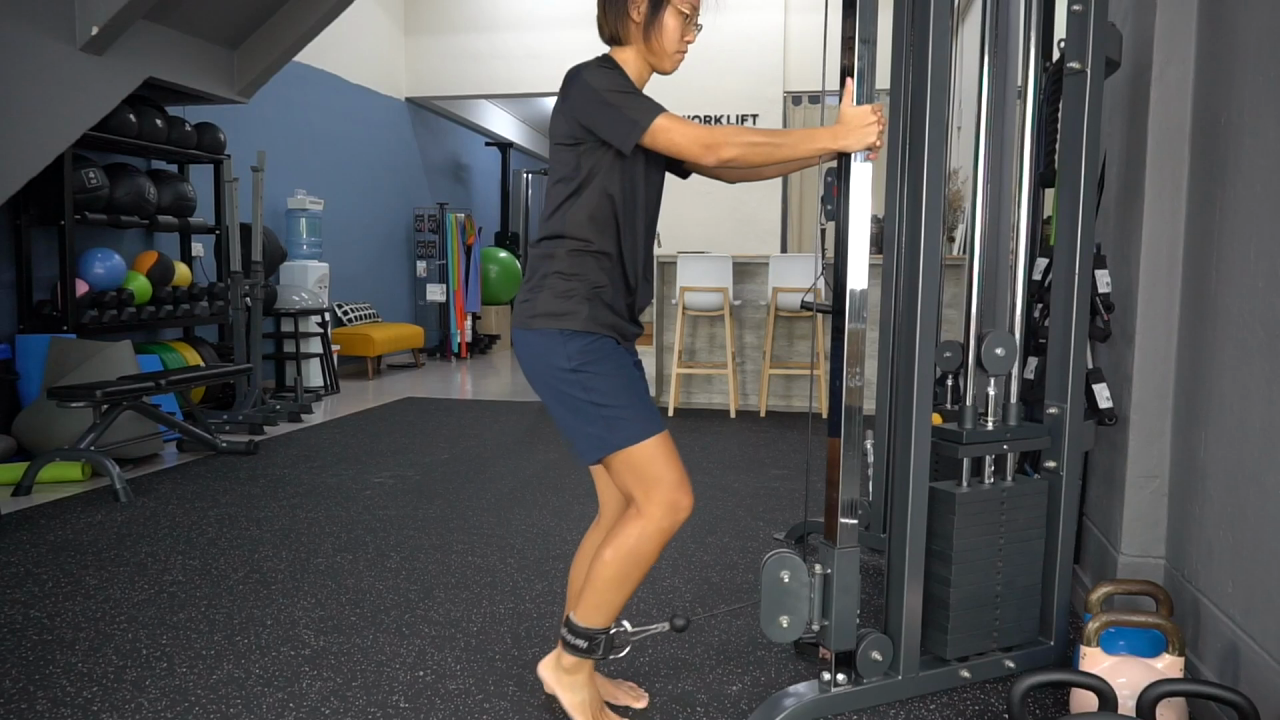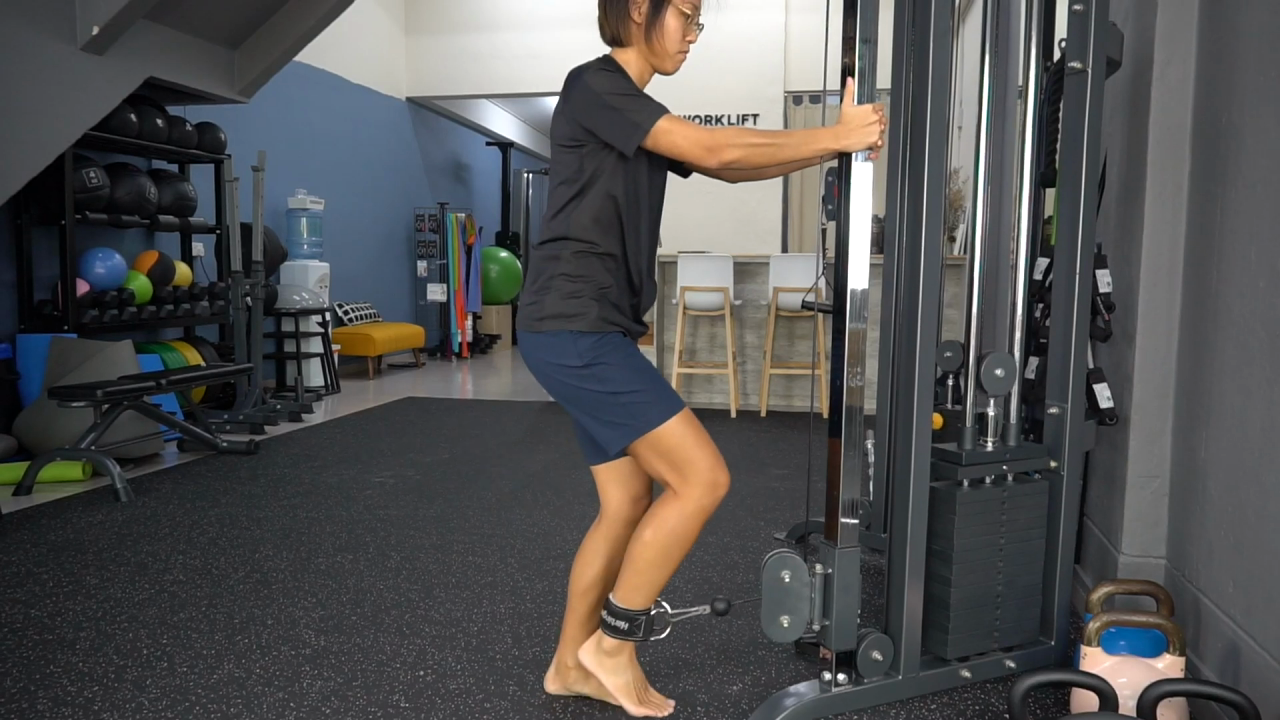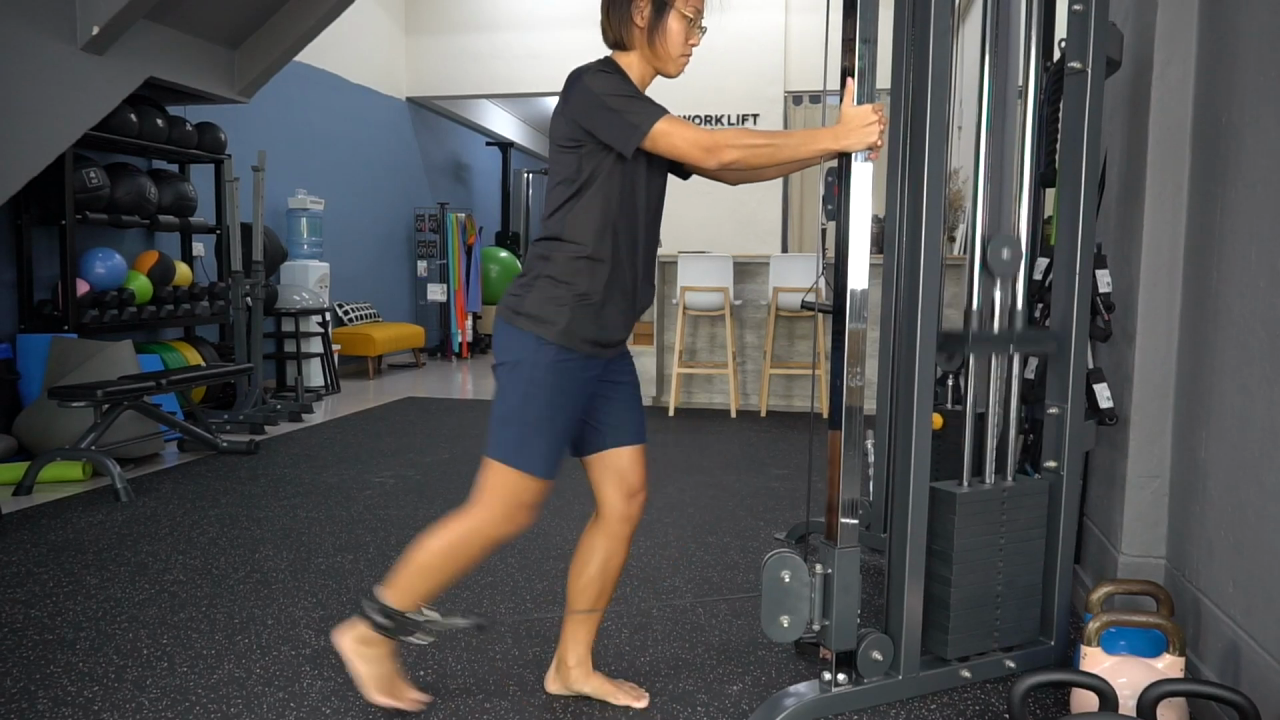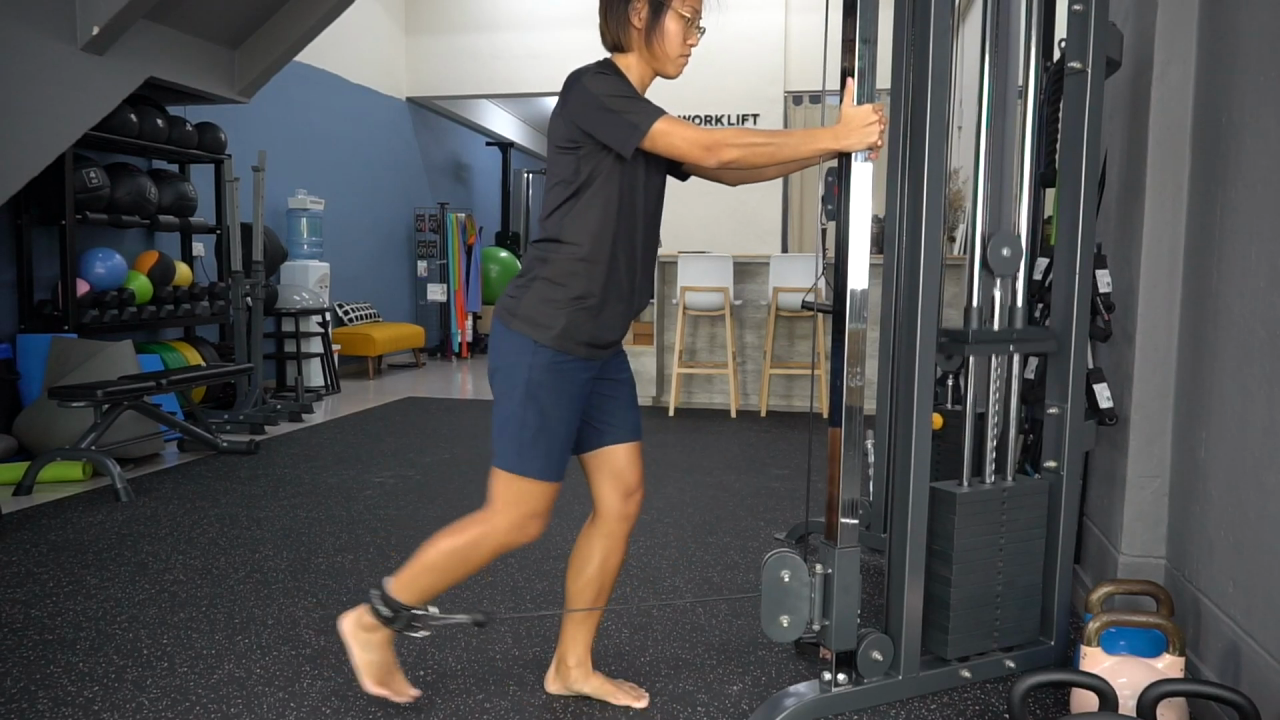
dt=0.5s
person 1, frame 1
left shoulder: (640, 114)
right shoulder: (591, 84)
left elbow: (726, 169)
right elbow: (711, 149)
left wrist: (836, 142)
right wrist: (834, 137)
left hip: (601, 332)
right hip: (565, 330)
left knee: (627, 505)
right knee: (665, 499)
right ankle: (573, 656)
person 1, frame 2
left shoulder: (637, 113)
right shoulder: (593, 86)
left elbow: (726, 168)
right elbow: (713, 150)
left wrist: (834, 141)
right wrist: (835, 136)
left hip: (598, 331)
right hip: (573, 329)
left knee: (629, 502)
right knee: (701, 480)
left ankle: (573, 663)
right ankle: (615, 642)
person 1, frame 3
left shoulder: (639, 114)
right shoulder: (594, 88)
left elbow: (727, 170)
right elbow: (714, 151)
left wrist: (827, 144)
right wrist: (832, 137)
left hip: (600, 342)
right hip: (548, 333)
left knee: (625, 500)
right knee: (503, 513)
left ankle: (573, 665)
right ankle: (371, 629)
person 1, frame 4
left shoulder: (642, 120)
right shoulder: (593, 90)
left elbow: (727, 170)
right elbow: (712, 149)
left wrist: (829, 144)
right wrist: (833, 137)
left hip: (596, 343)
right hip: (544, 337)
left knee: (621, 499)
right knee: (515, 520)
left ankle: (573, 666)
right ankle: (374, 619)
